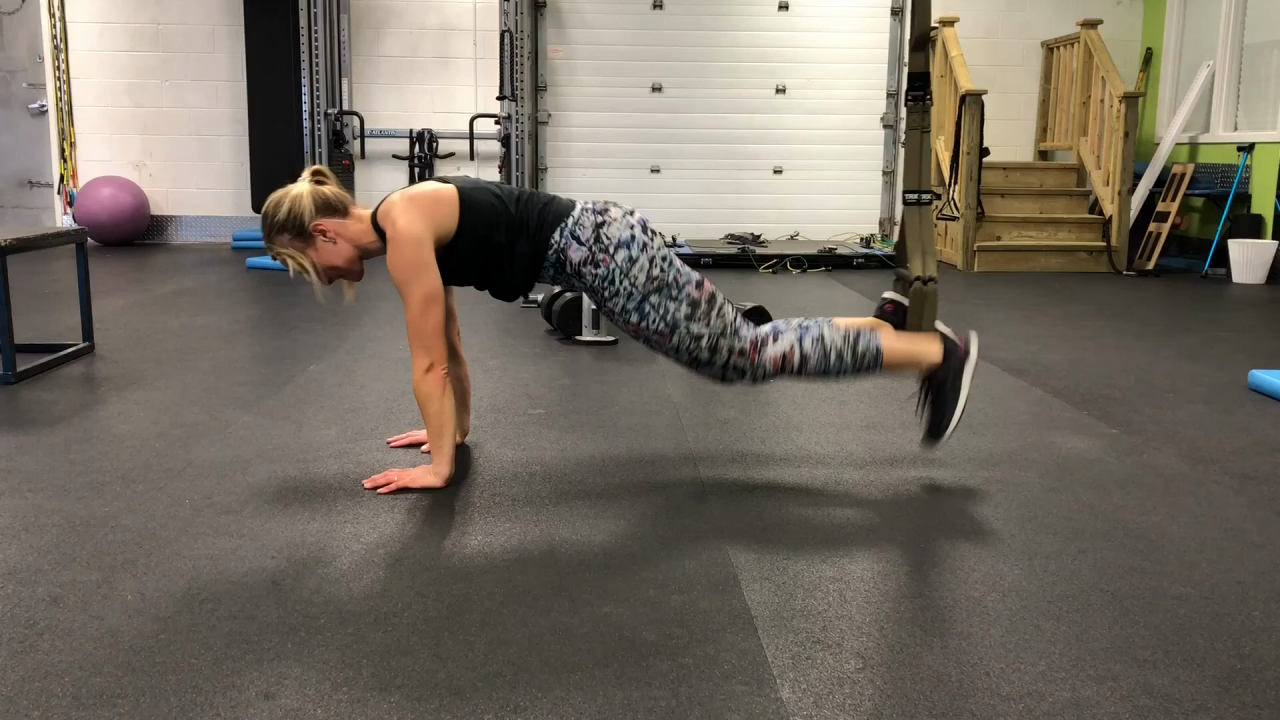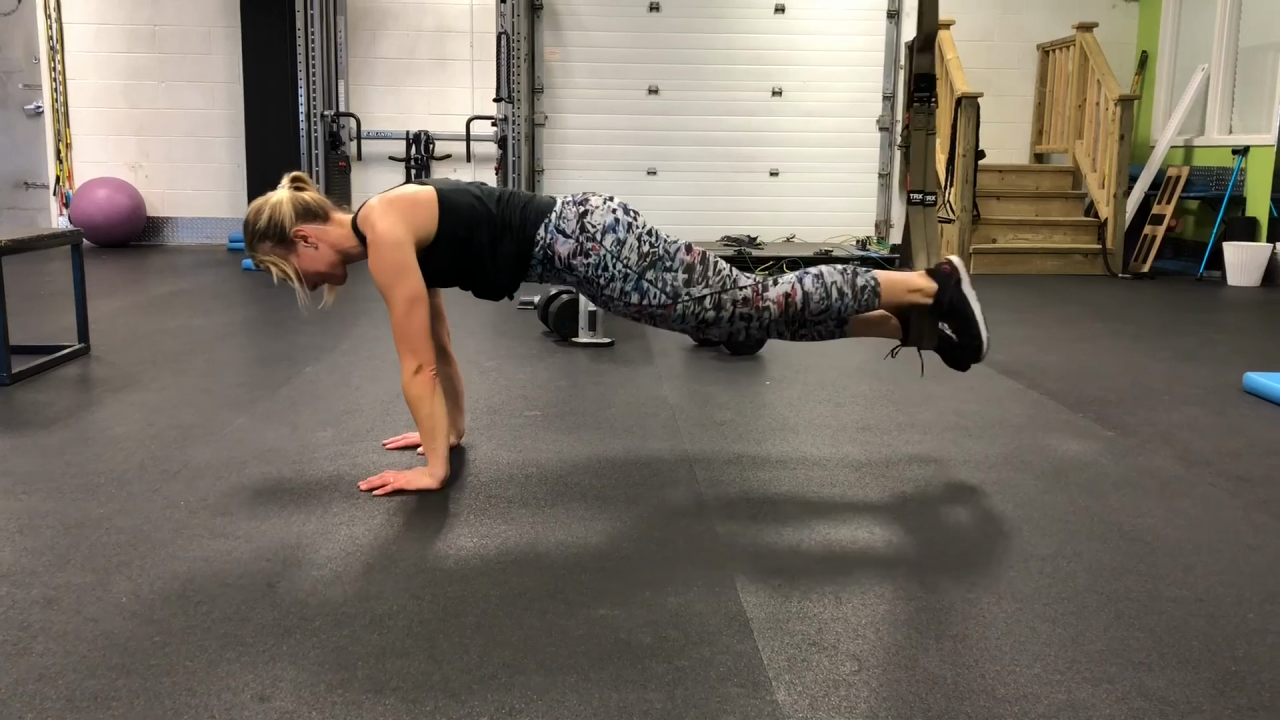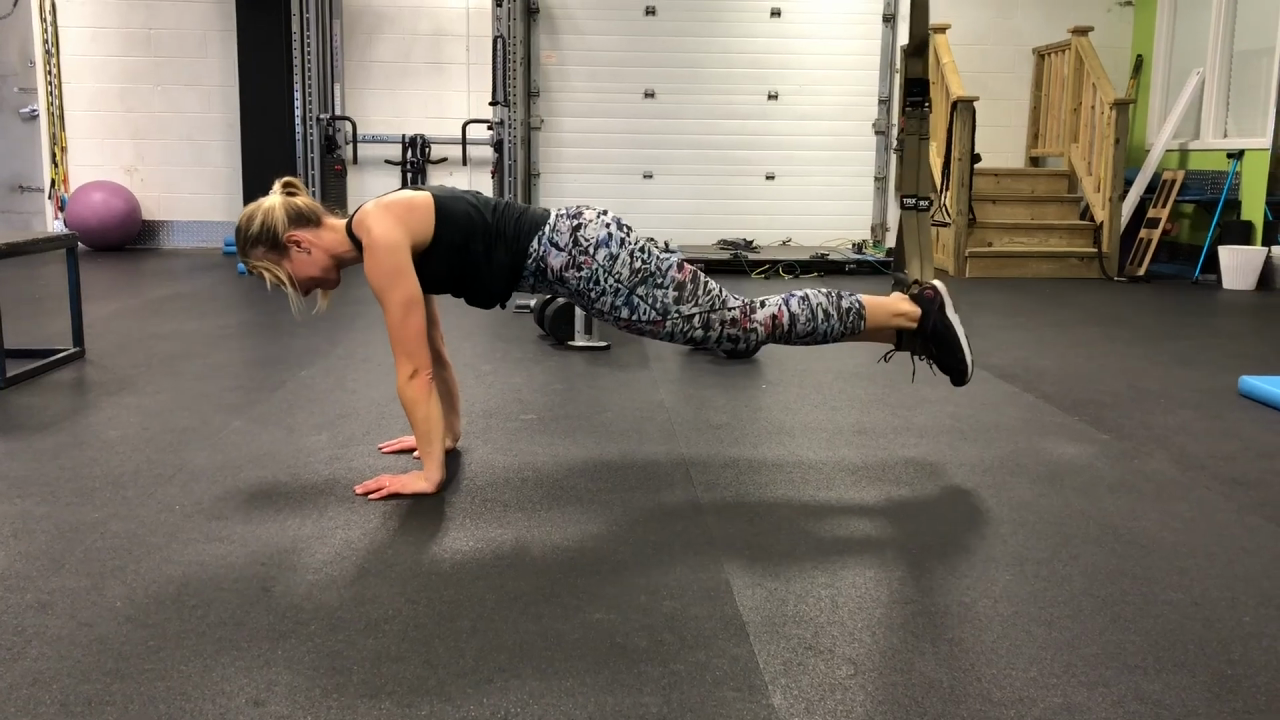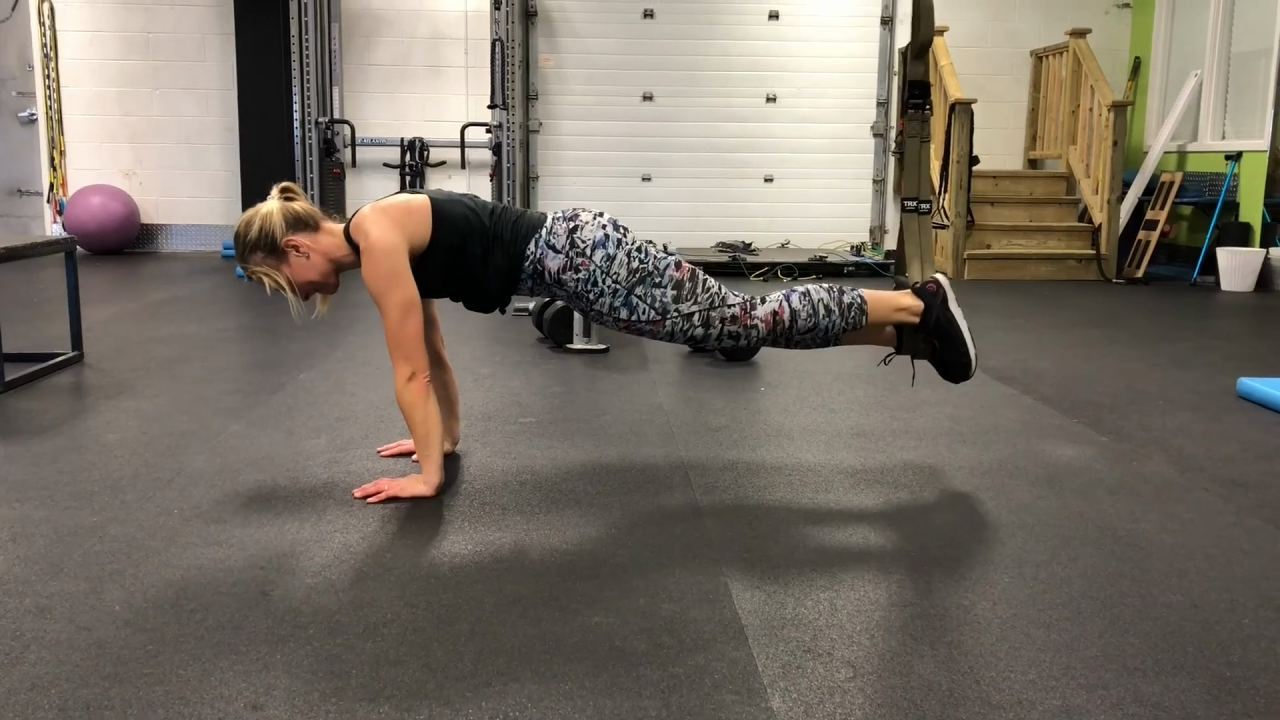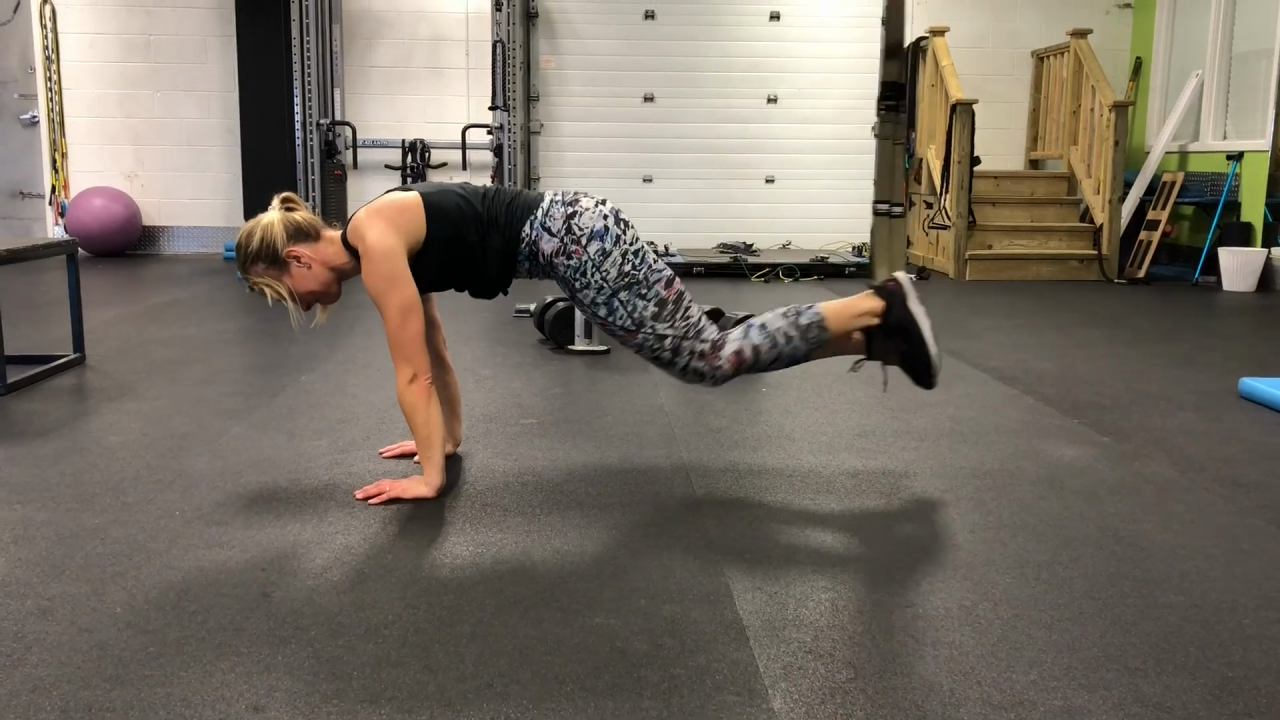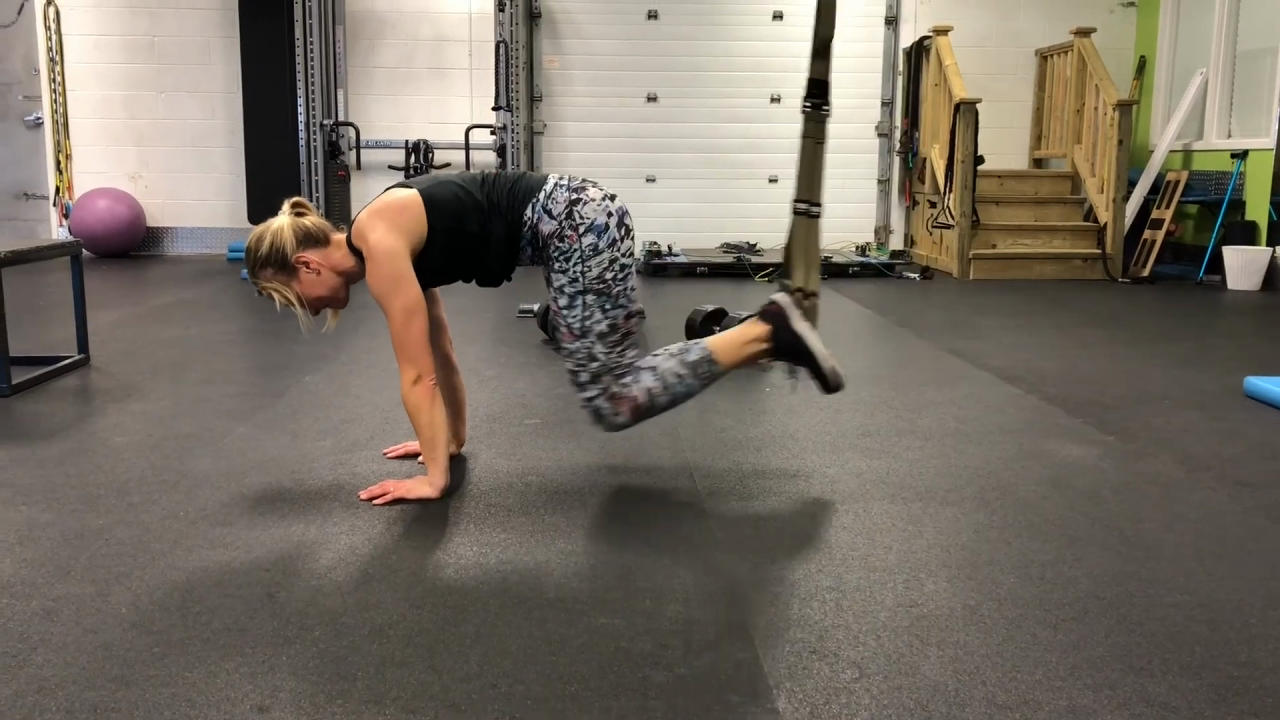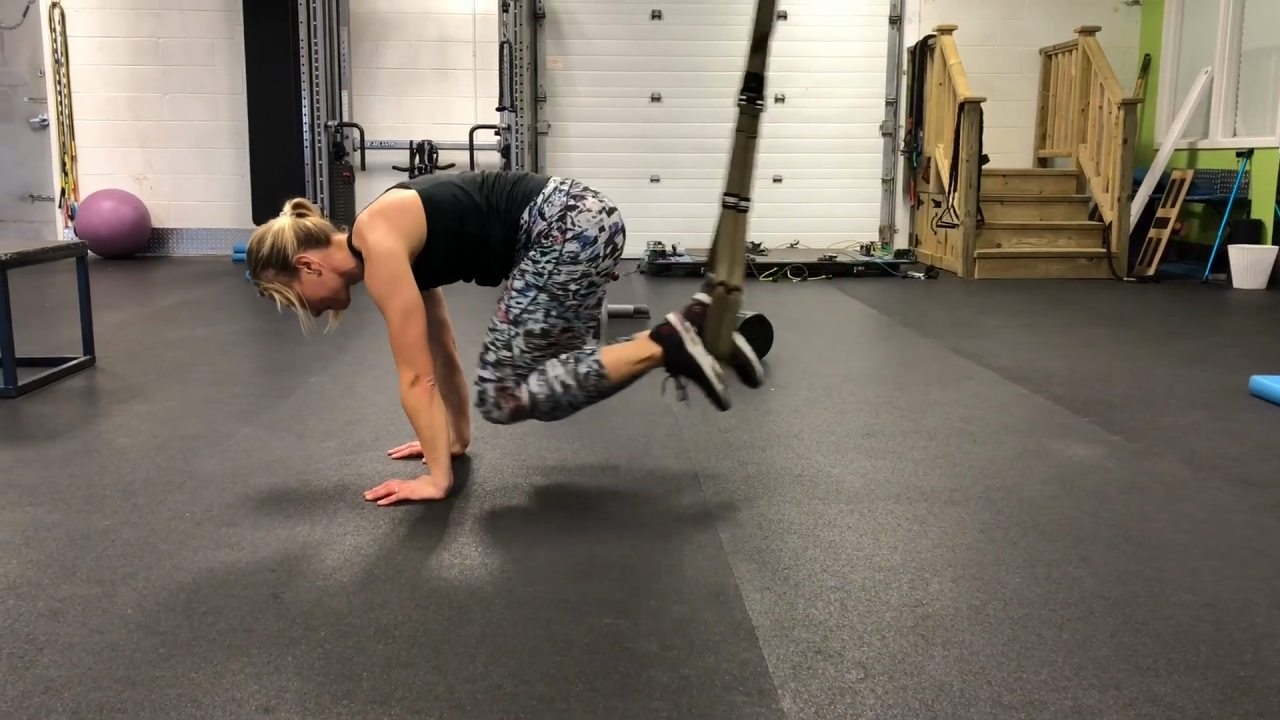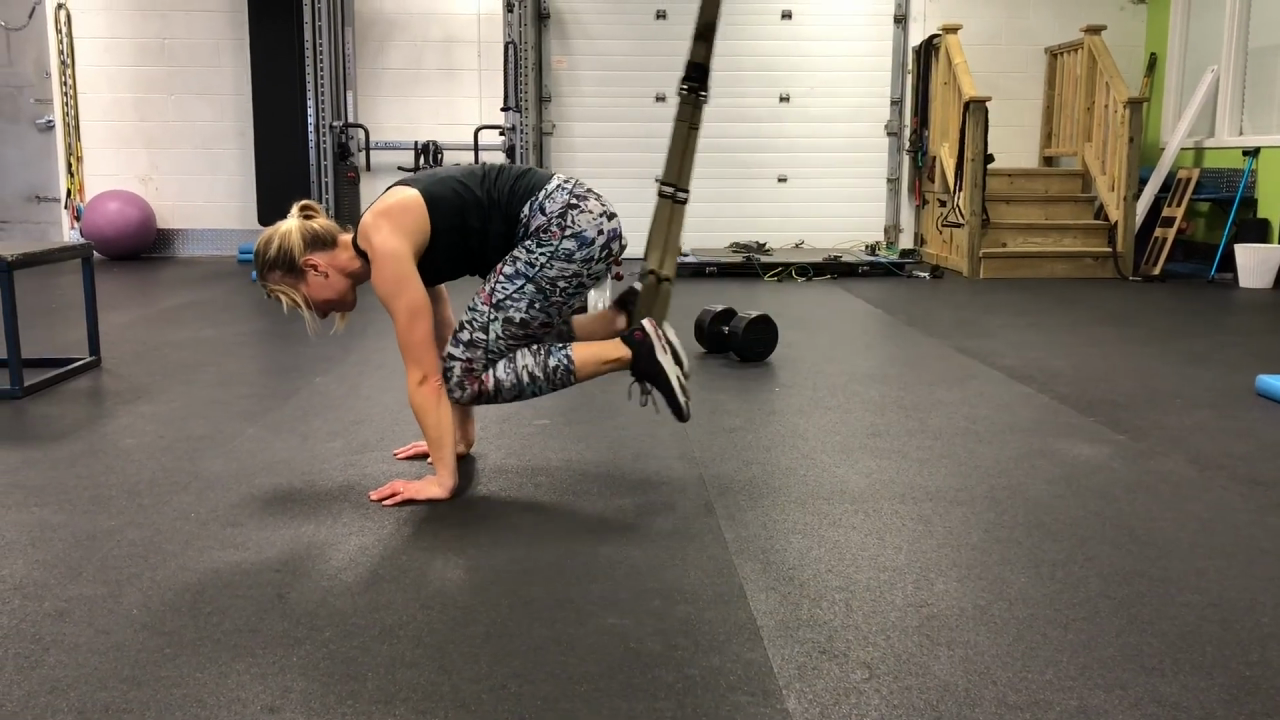
dt=0.3s
person 1, frame 1
left shoulder: (403, 228)
right shoulder: (408, 229)
left elbow: (429, 361)
right elbow: (449, 347)
left wrist: (438, 466)
right wrist: (455, 428)
left hip: (602, 251)
right hip: (596, 248)
left knee: (745, 354)
right knee: (742, 347)
left ankle: (934, 354)
right ankle: (889, 326)
person 1, frame 2
left shoulder: (383, 230)
right shoulder: (396, 234)
left elbow: (417, 363)
right elbow: (437, 348)
left wrist: (432, 467)
right wrist: (449, 430)
left hip: (587, 241)
right hip: (582, 241)
left knee: (760, 305)
right knee: (754, 315)
left ankle: (931, 287)
right ankle: (908, 323)
person 1, frame 3
left shoulder: (379, 236)
right shoulder: (386, 238)
left elbow: (413, 367)
right elbow: (433, 353)
left wrist: (431, 470)
right wrist: (447, 431)
left hip: (581, 254)
right hip: (572, 252)
left knee: (746, 323)
right knee: (744, 324)
left ankle: (915, 311)
right ankle: (906, 327)
person 1, frame 4
left shoulder: (376, 239)
right shoulder: (388, 241)
left elbow: (411, 370)
right elbow: (432, 354)
left wrist: (428, 475)
right wrist: (445, 436)
left hip: (577, 256)
right hip: (569, 255)
left knee: (746, 321)
right knee: (744, 321)
left ankle: (919, 307)
right ankle: (908, 329)
person 1, frame 5
left shoulder: (373, 244)
right shoulder: (386, 245)
left elbow: (412, 373)
right elbow: (434, 356)
left wrist: (430, 475)
right wrist: (447, 439)
left hip: (575, 235)
right hip: (574, 235)
left knee: (708, 357)
right knee: (702, 351)
left ankle: (877, 309)
right ankle: (873, 334)
person 1, frame 6
left shoulder: (379, 245)
right shoulder: (393, 244)
left elbow: (417, 373)
right elbow: (437, 353)
left wrist: (434, 477)
right wrist: (452, 437)
left hip: (575, 220)
right hip: (573, 218)
left knee: (614, 403)
right knee: (616, 382)
left ankle: (767, 331)
right ankle: (769, 336)
person 1, frame 7
left shoulder: (376, 247)
right shoulder: (396, 241)
left elbow: (417, 376)
right elbow: (441, 350)
left wrist: (438, 476)
right wrist: (456, 437)
left hip: (570, 226)
right hip: (583, 222)
left knee: (501, 394)
right knee: (535, 379)
left ankle: (661, 347)
right ankle: (682, 328)
person 1, frame 8
left shoulder: (385, 247)
right shoulder: (396, 236)
left elbow: (426, 375)
right elbow: (443, 348)
left wrist: (444, 478)
right wrist: (461, 437)
left hip: (567, 225)
right hip: (574, 219)
left knee: (467, 375)
right knee: (501, 358)
left ankle: (629, 351)
right ankle: (625, 323)
